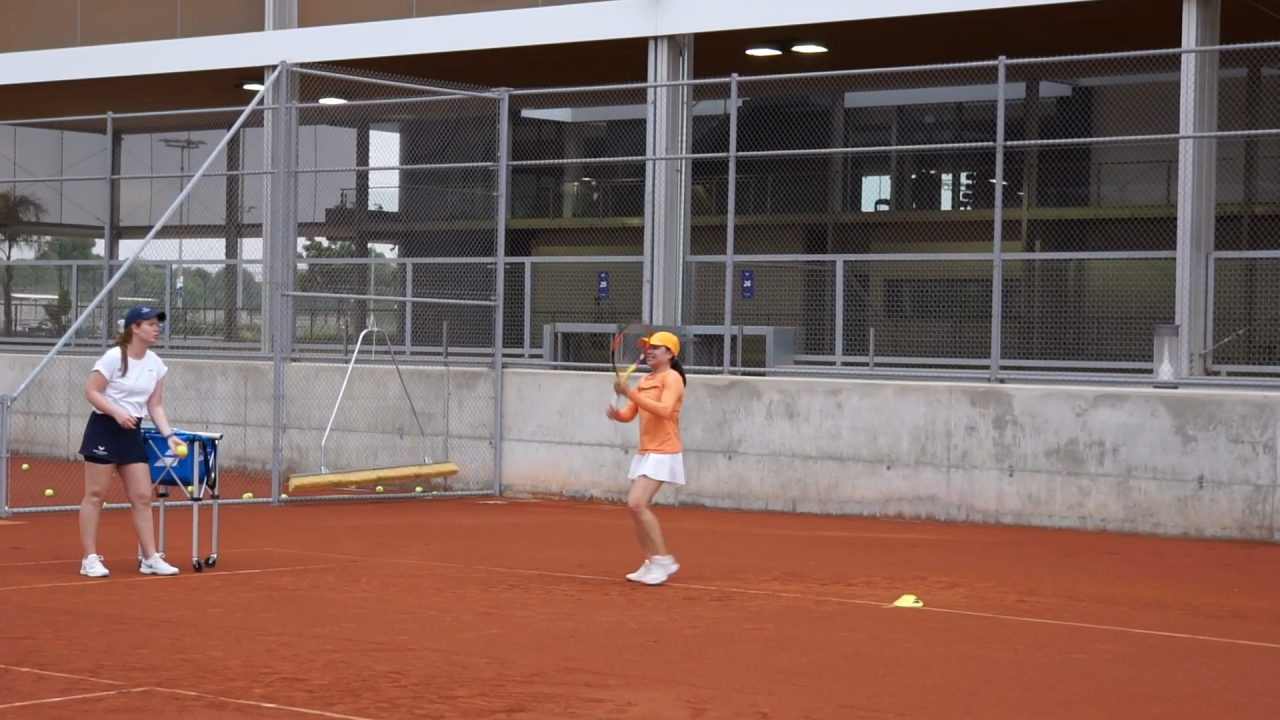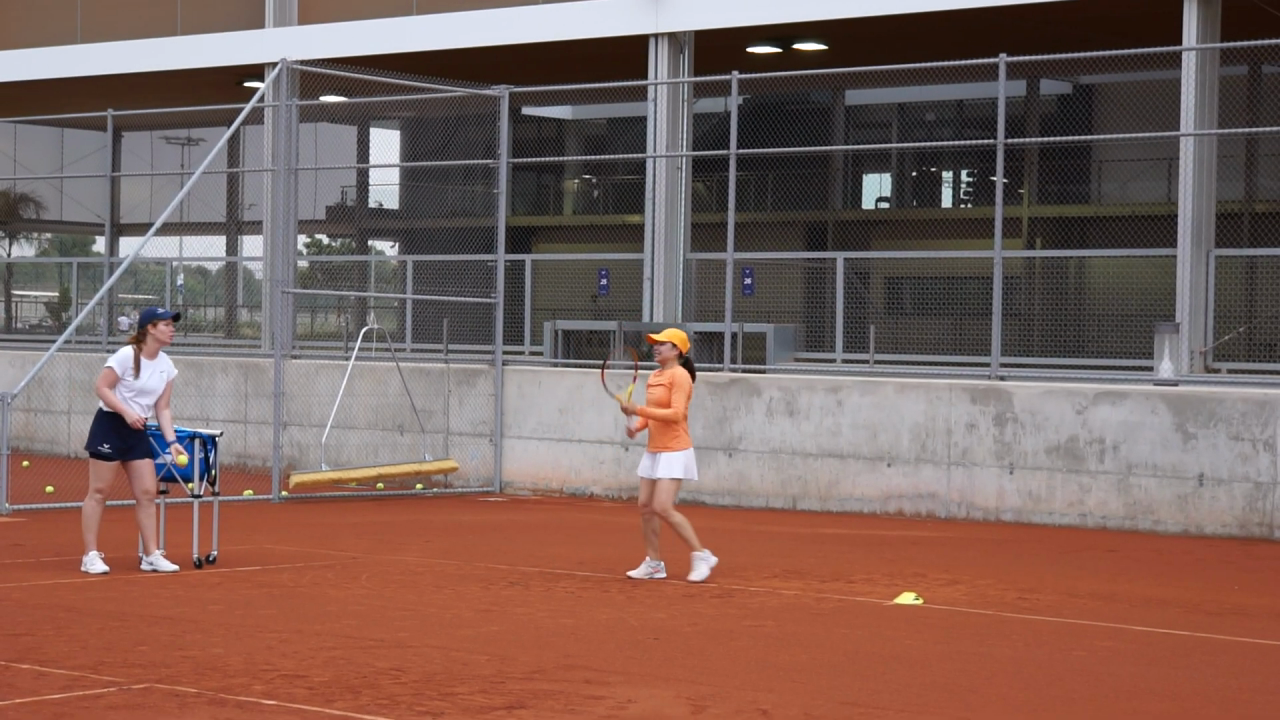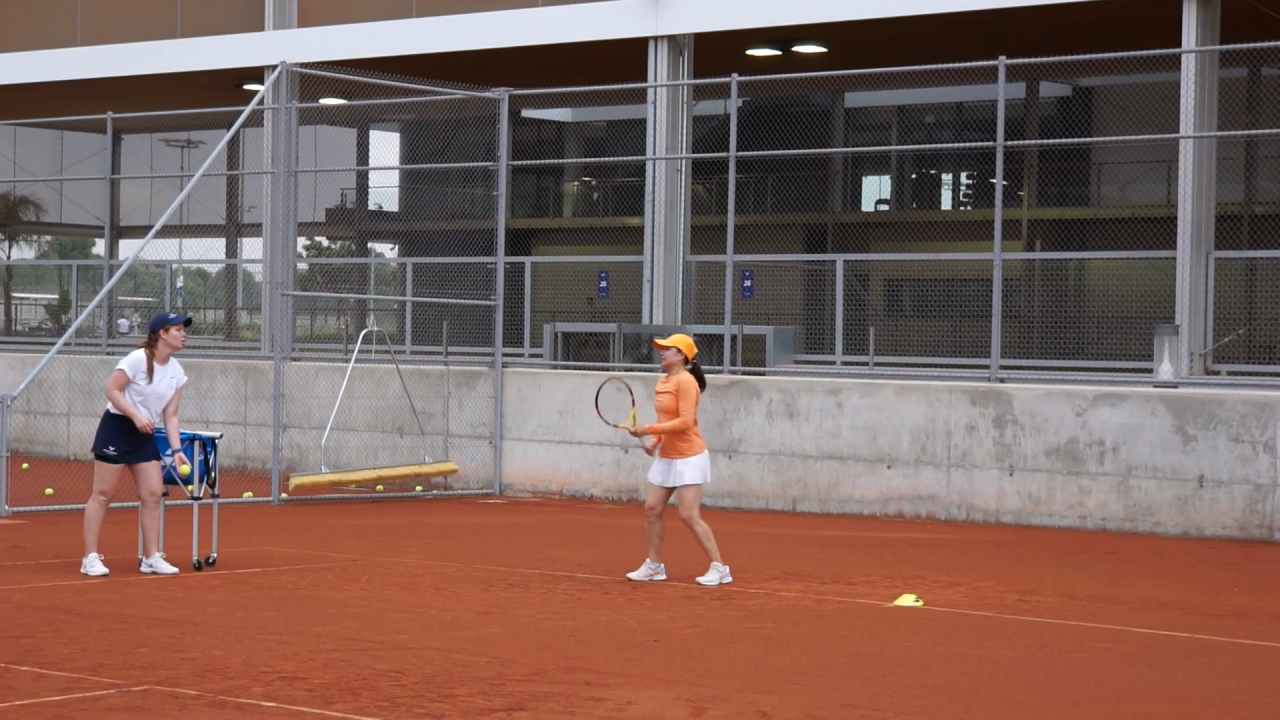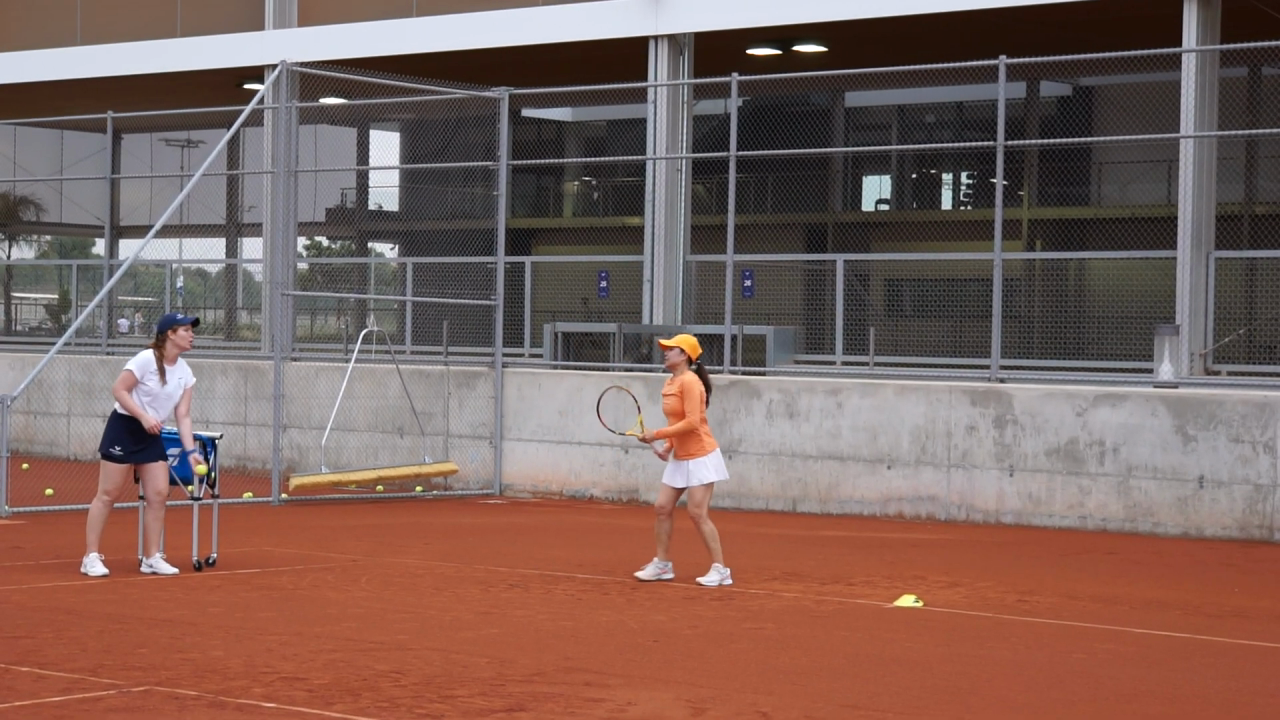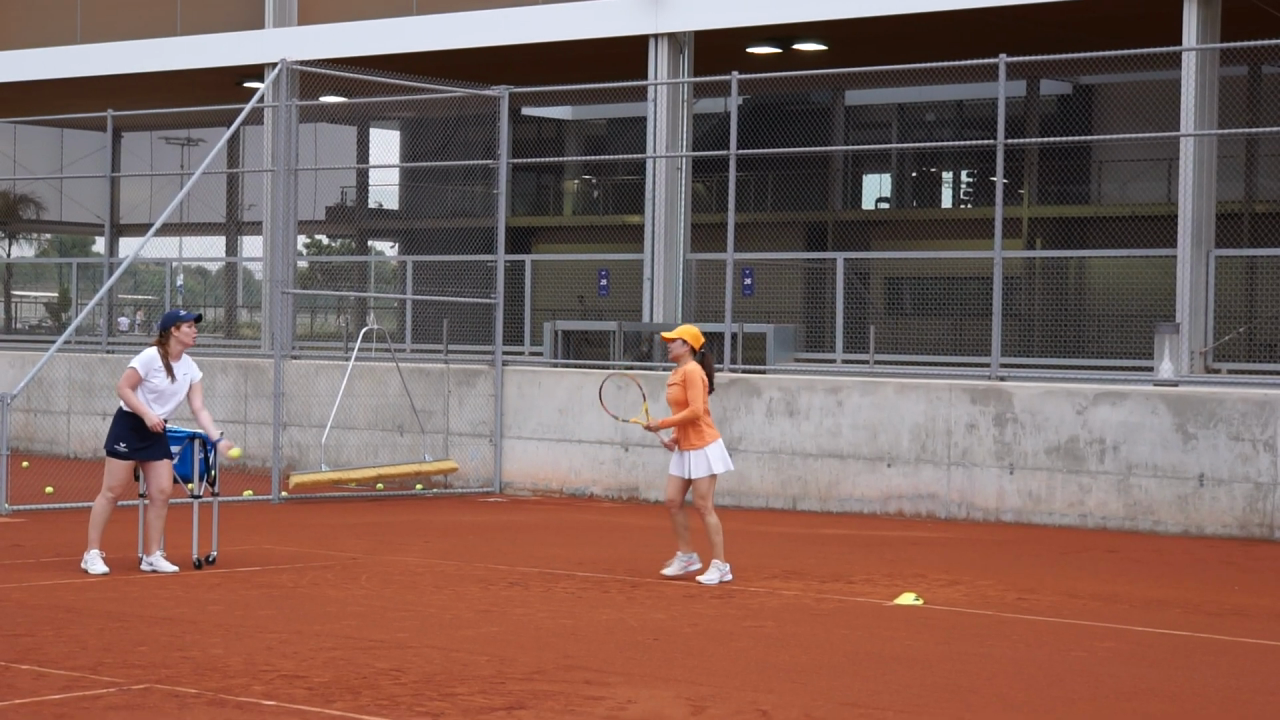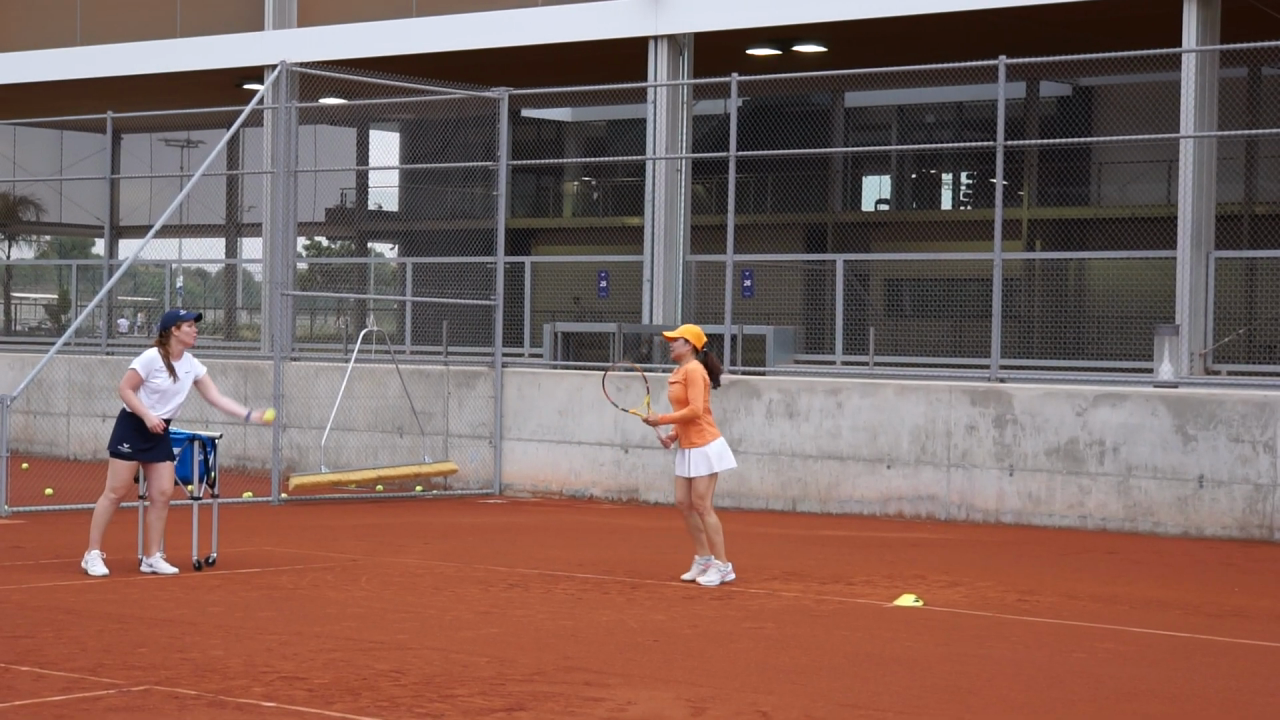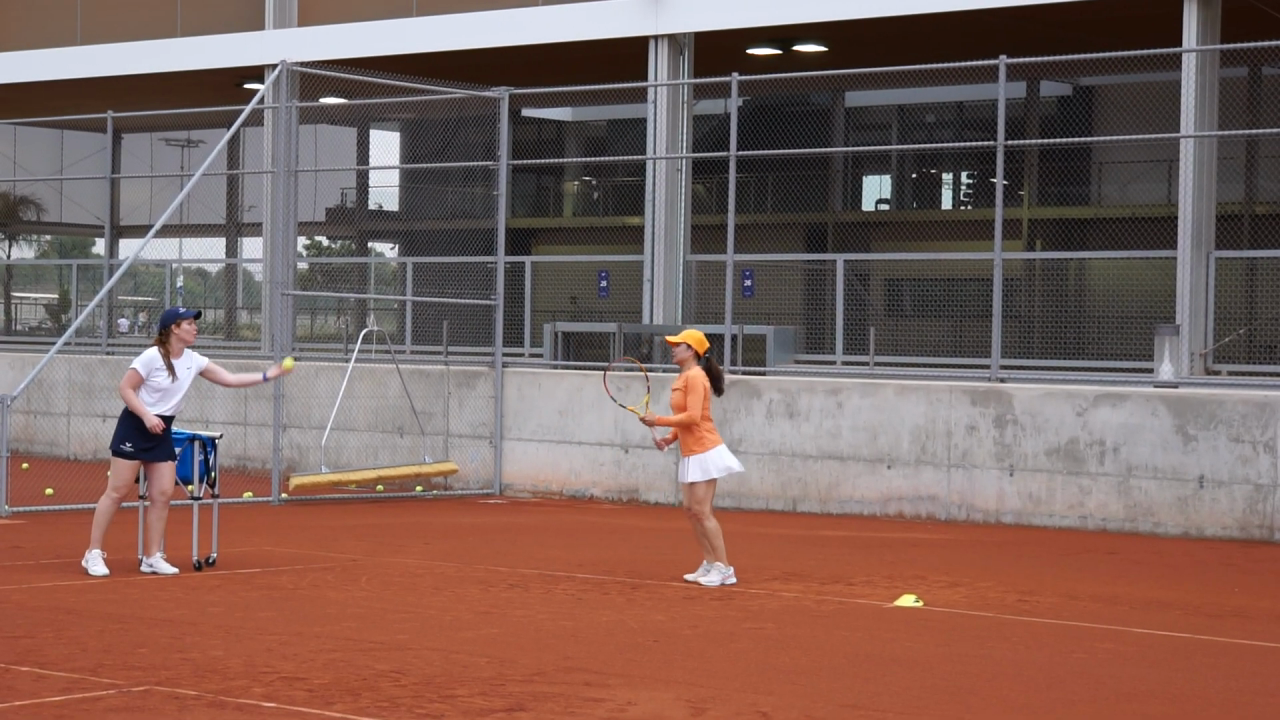
dt=0.1s
person 1, frame 1
left shoulder: (157, 364)
right shoulder: (113, 357)
left elbow: (155, 406)
right elbow: (91, 392)
left wrist: (169, 435)
right wrist: (116, 413)
left hip: (132, 434)
right hip: (103, 430)
left knee: (143, 497)
right knee: (95, 496)
left ankle: (150, 558)
right ankle: (90, 558)
person 1, frame 2
left shoulder: (167, 365)
right shoulder: (126, 355)
left elbow: (162, 408)
right elbow: (102, 388)
left wrist: (172, 441)
right wrist: (126, 412)
left hip: (138, 433)
right hip: (110, 427)
left knee: (147, 493)
right knee: (99, 492)
left ankle: (151, 555)
right ankle: (91, 555)
person 1, frame 3
left shoulder: (177, 371)
right shoulder: (138, 359)
left elbow: (170, 415)
right elbow: (112, 390)
left wrist: (177, 449)
right wrist: (136, 416)
left hip: (144, 436)
right hip: (116, 429)
left knee: (153, 495)
right knee: (103, 494)
left ankle: (152, 558)
right ankle: (91, 557)
person 1, frame 4
left shoulder: (185, 372)
right shoulder: (146, 359)
left elbow: (183, 416)
right elbow: (119, 390)
left wrist: (190, 451)
right wrist: (144, 416)
left hip: (151, 437)
right hip: (123, 429)
left knee: (159, 495)
right knee: (108, 495)
left ankle: (152, 558)
right ankle: (91, 557)
person 1, frame 5
left shoulder: (190, 367)
right shoulder: (150, 356)
left elbow: (200, 409)
right elbow: (124, 389)
left wrist: (218, 439)
right wrist: (148, 414)
left hip: (156, 434)
right hip: (129, 428)
left knee: (162, 493)
right knee: (112, 492)
left ankle: (152, 556)
right ankle: (93, 553)
person 1, frame 6
left shoulder: (192, 364)
right shoulder: (151, 357)
left elbow: (217, 398)
right elbow: (124, 389)
left wrist: (248, 414)
right wrist: (147, 415)
left hip: (161, 434)
right hip: (133, 428)
left knee: (162, 495)
right knee: (114, 492)
left ankle: (151, 558)
right ankle: (92, 554)
person 1, frame 7
left shoulder: (194, 360)
right shoulder: (152, 356)
left elbow: (230, 379)
right elbow: (125, 388)
left wrist: (265, 376)
right wrist: (147, 416)
left hip: (162, 432)
right hip: (135, 427)
left knee: (162, 495)
right knee: (116, 491)
left ankle: (152, 557)
right ankle: (93, 554)
person 2, frame 1
left shoulder: (673, 378)
right shoulder: (645, 379)
left elbow: (664, 411)
right elbow: (629, 415)
left wrist: (630, 393)
right wrist: (617, 412)
left hip: (663, 454)
right hip: (645, 453)
left knee: (637, 504)
right knee: (637, 507)
left ankle: (662, 558)
right ankle: (653, 562)
person 2, frame 2
left shoulder: (680, 376)
right shoulder: (654, 376)
left elbow: (675, 414)
left wrist: (639, 409)
right wrist: (636, 426)
left hip: (675, 452)
right hip: (654, 452)
left knee: (663, 508)
right knee: (645, 506)
left ankle: (702, 555)
right ankle: (654, 563)
person 2, frame 3
left shoulder: (685, 381)
right shoulder: (663, 381)
left elbow: (685, 422)
left wrist: (649, 430)
right wrist: (655, 441)
left hip: (689, 457)
right hip: (667, 458)
left knee: (689, 515)
right knee: (652, 509)
left ankle: (719, 567)
right ankle: (653, 565)
person 2, frame 4
left shoulder: (689, 381)
right shoulder: (670, 382)
left elbow: (692, 422)
left wrist: (657, 435)
right wrist: (668, 446)
left hip: (700, 457)
right hip: (680, 458)
left knee: (698, 514)
right knee: (662, 508)
left ankle: (720, 569)
right ankle: (662, 563)
person 2, frame 5
left shoulder: (693, 371)
right shoulder: (676, 373)
left elbow: (695, 412)
left wrist: (662, 424)
right wrist: (674, 437)
left hip: (702, 448)
right hip: (685, 450)
left knee: (703, 507)
right knee: (672, 501)
left ankle: (720, 565)
right ankle: (685, 556)
person 2, frame 6
left shoulder: (694, 370)
right shoulder: (678, 372)
left elbow: (695, 411)
left wrist: (661, 420)
right wrist: (674, 434)
left hip: (703, 447)
right hip: (687, 448)
left knee: (701, 506)
right knee: (684, 504)
left ankle: (722, 565)
right ankle: (705, 559)
person 2, frame 7
left shoulder: (695, 377)
right shoulder: (682, 378)
left elbow: (693, 417)
left wrist: (658, 421)
right wrist: (670, 438)
left hip: (705, 453)
right hip: (691, 454)
left knee: (700, 512)
right knee: (693, 511)
left ankle: (724, 568)
right ankle: (710, 565)
